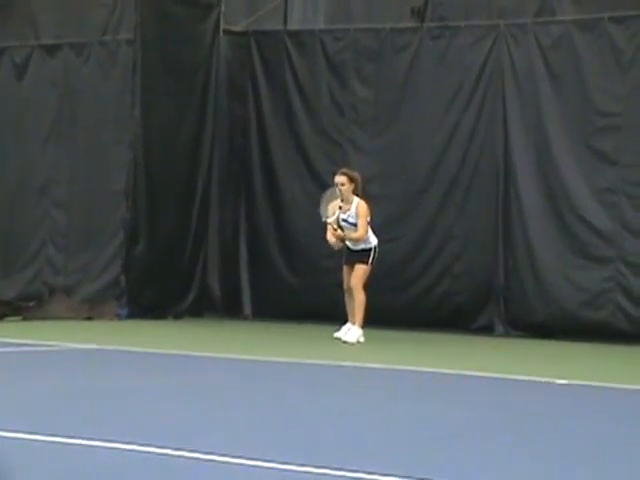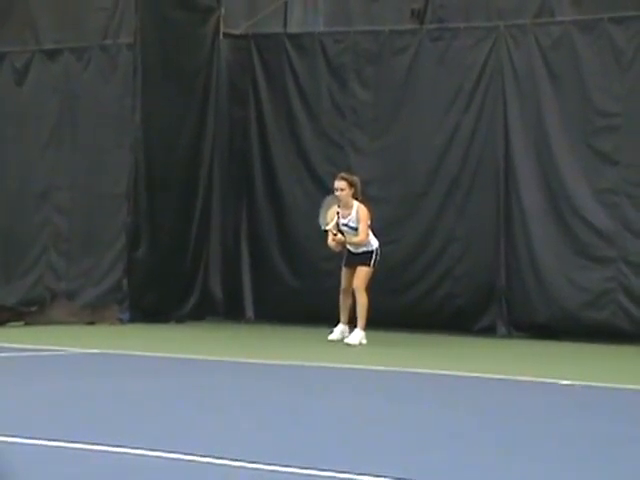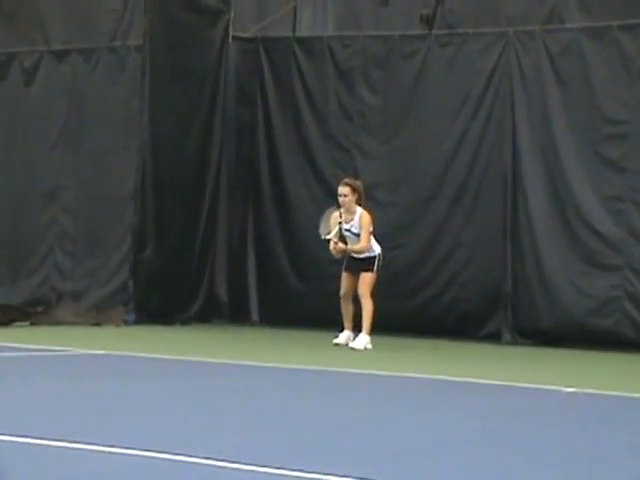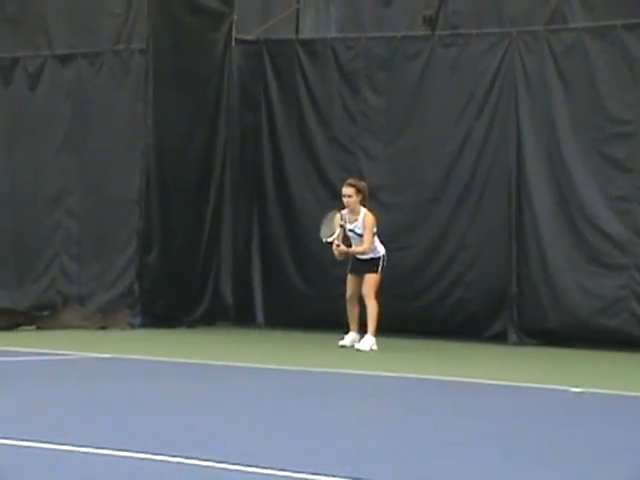
dt=0.3s
person 1, frame 1
left shoulder: (361, 206)
right shoulder: (334, 206)
left elbow: (362, 235)
right elbow: (330, 233)
left wrist: (343, 236)
right wrist: (334, 240)
left hip: (367, 248)
right hip: (350, 248)
left knee: (356, 284)
right knee: (347, 287)
left ankle: (358, 330)
right ankle: (350, 324)
person 1, frame 2
left shoulder: (361, 210)
right shoulder: (334, 211)
left elbow: (363, 239)
right elbow: (331, 238)
left wrist: (344, 240)
right wrist: (334, 244)
left hip: (368, 251)
right hip: (351, 251)
left knee: (358, 287)
right knee: (344, 289)
left ankle: (360, 332)
right ankle: (343, 326)
person 1, frame 3
left shoulder: (364, 216)
right shoulder: (337, 216)
left elbow: (364, 246)
right elbow: (333, 242)
left wrist: (345, 248)
right wrist: (336, 249)
left hip: (370, 257)
right hip: (352, 257)
left knee: (363, 292)
right knee: (344, 294)
left ankle: (365, 336)
right ankle: (347, 332)
person 1, frame 4
left shoulder: (367, 217)
right shoulder: (340, 216)
left elbow: (366, 247)
right elbow: (336, 242)
left wrist: (347, 251)
right wrist: (338, 250)
left hip: (374, 258)
right hip: (357, 258)
left knee: (368, 293)
right knee: (350, 296)
left ankle: (370, 338)
right ankle: (353, 334)
